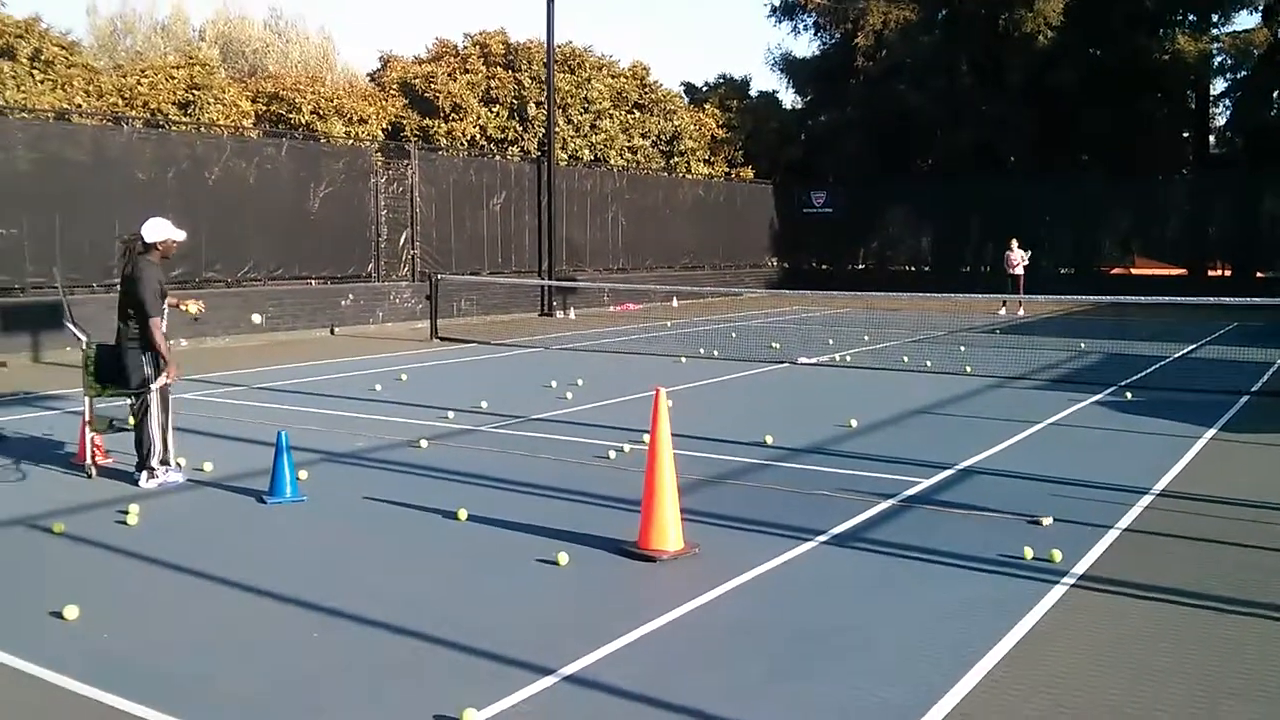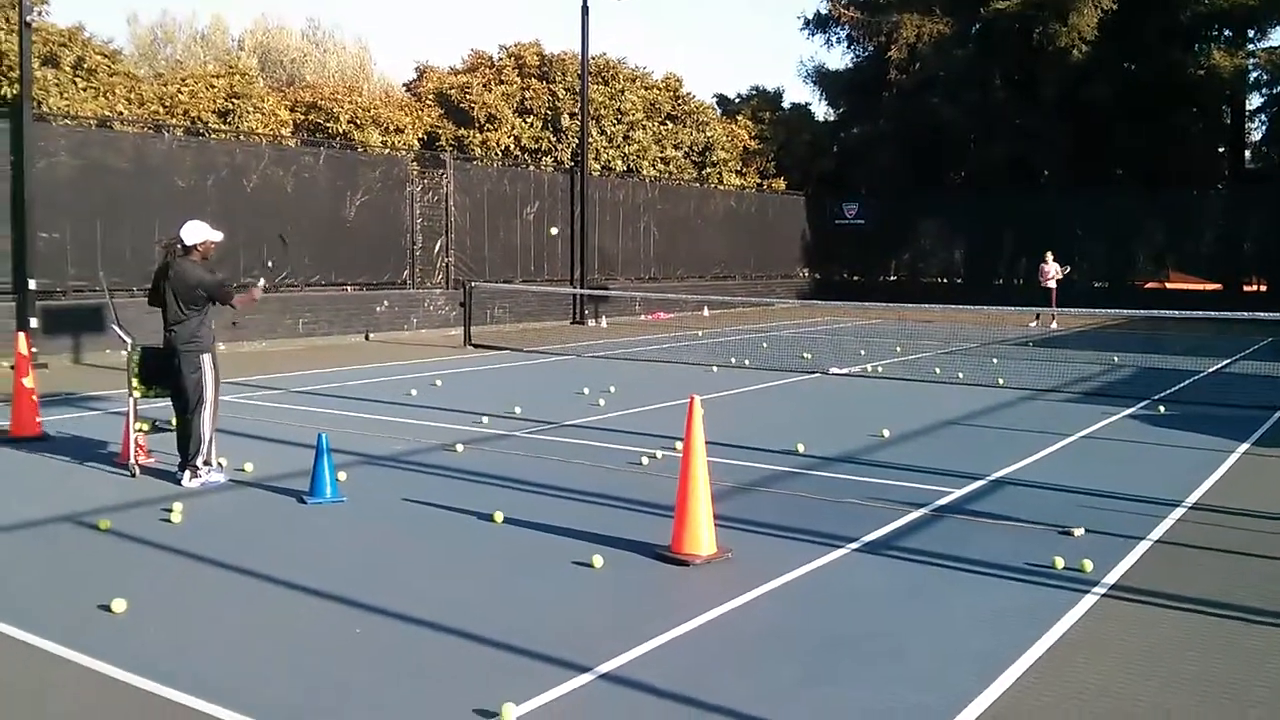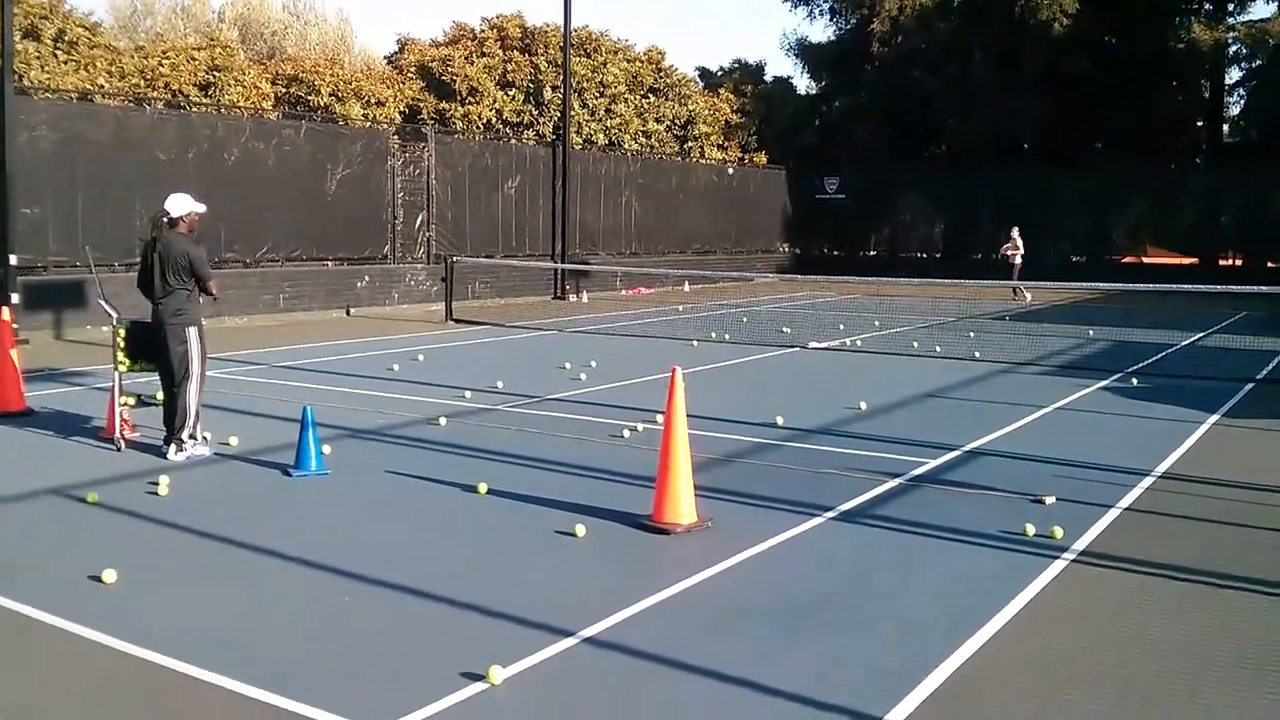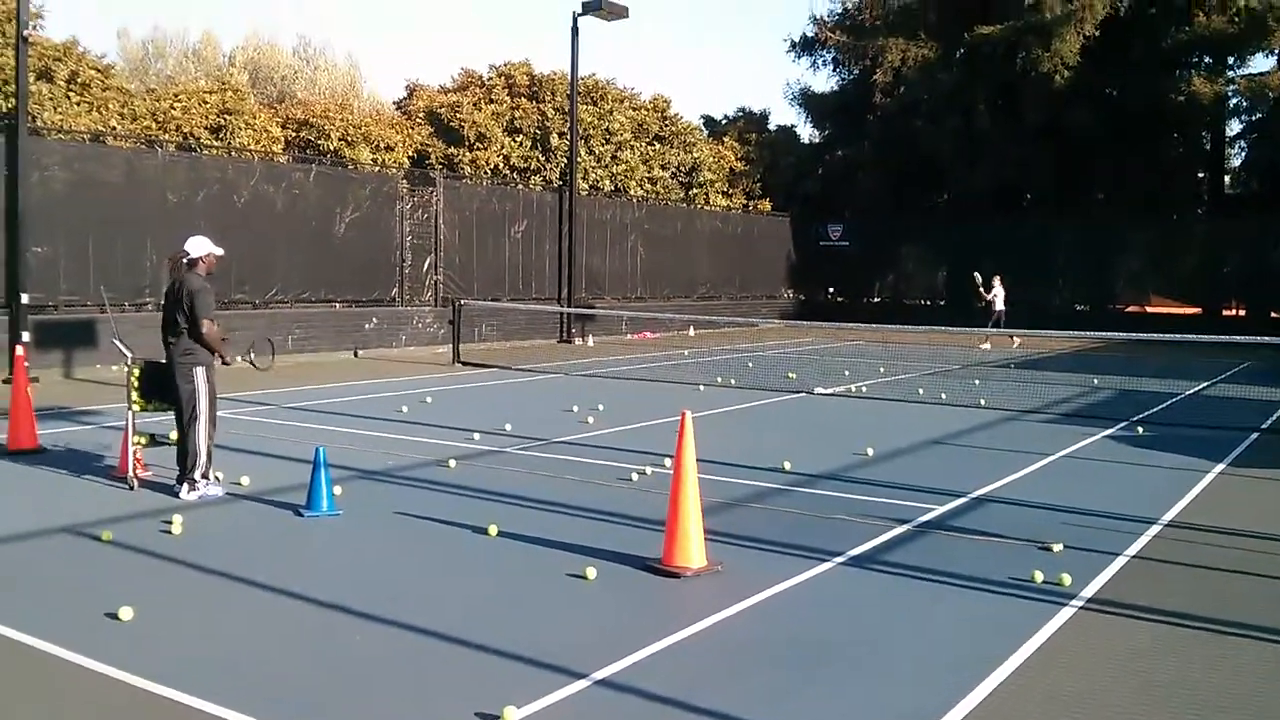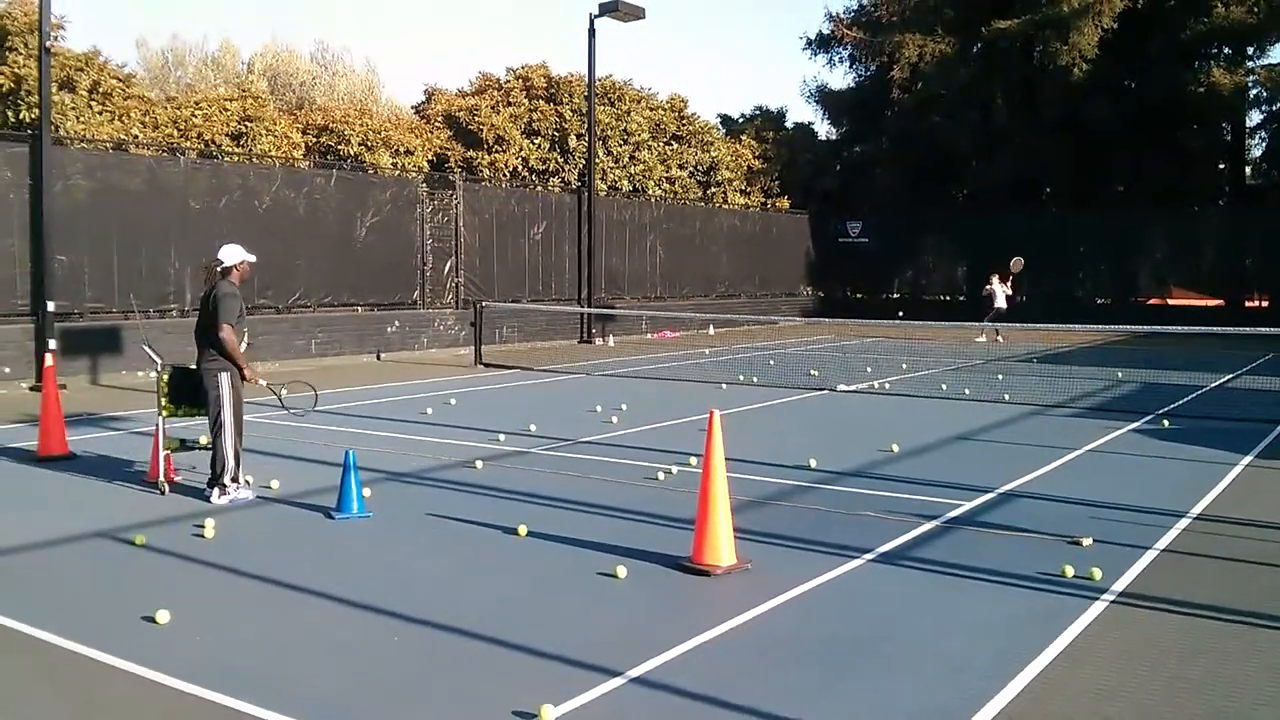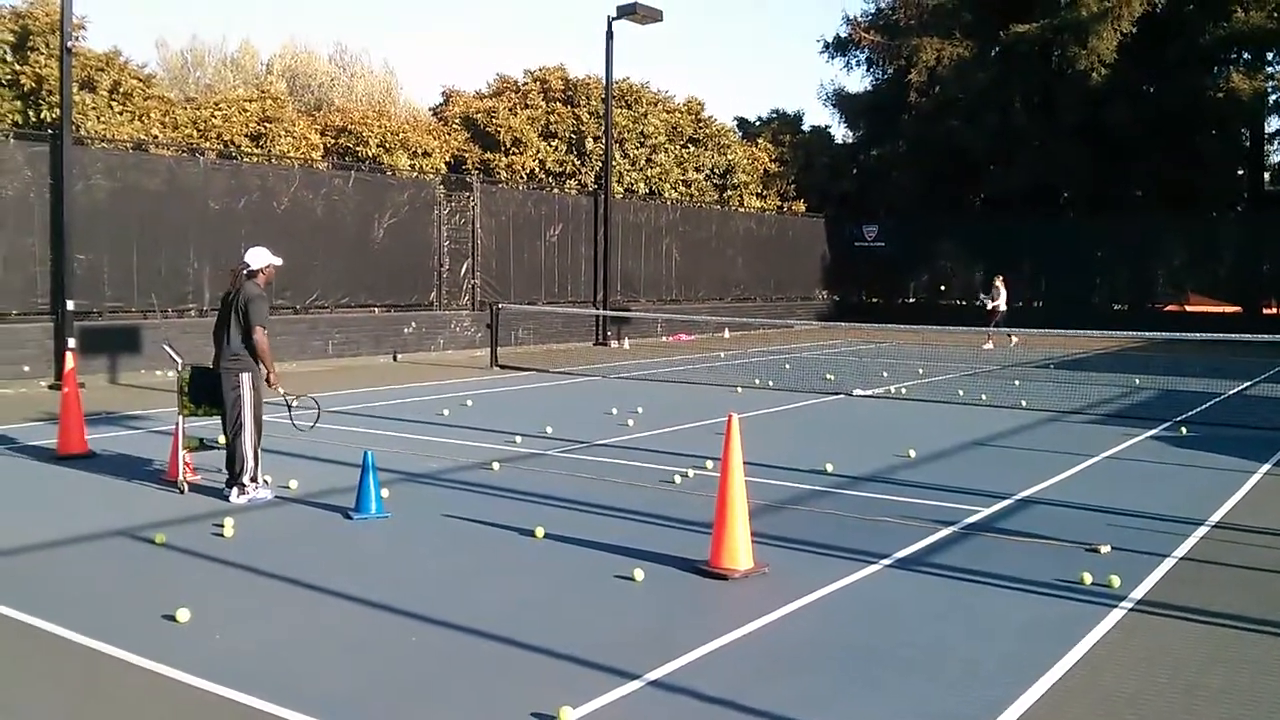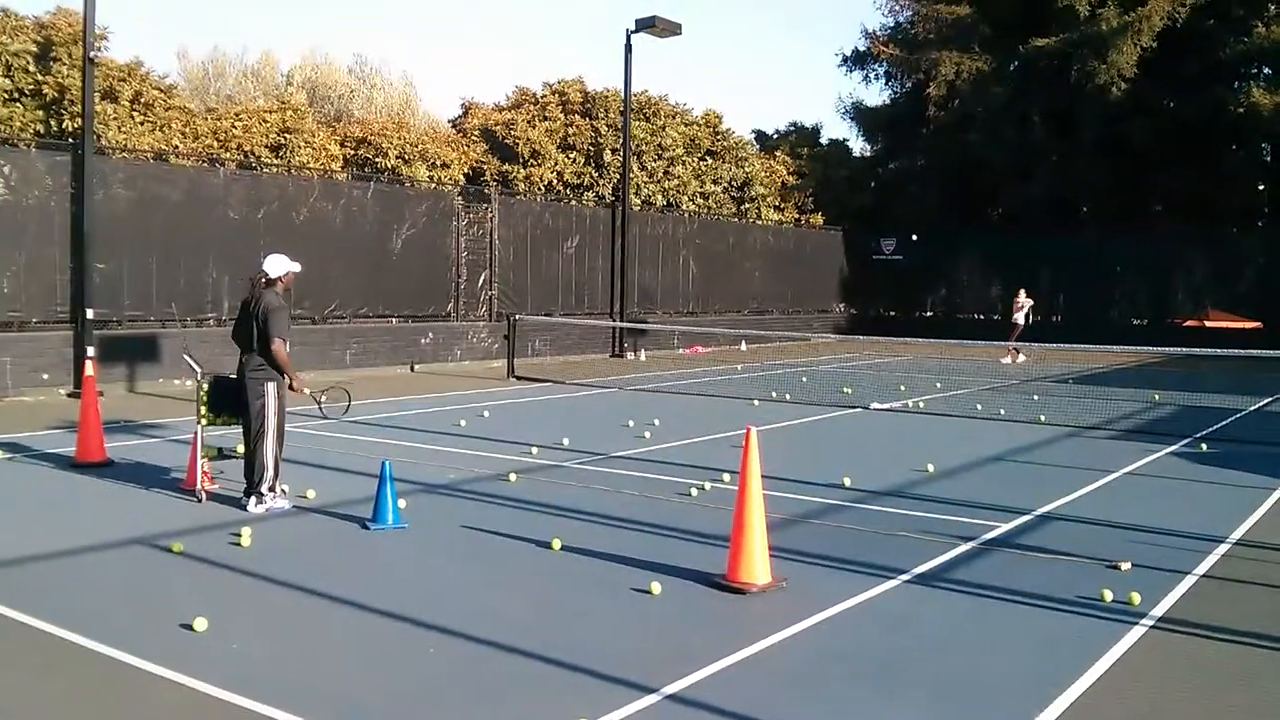
dt=0.4s
person 1, frame 1
left shoulder: (140, 264)
right shoulder: (147, 275)
right elbow: (154, 324)
left wrist: (176, 302)
right wrist: (169, 362)
left hip: (138, 347)
right hip: (143, 349)
left knee: (148, 407)
right knee: (154, 408)
left ankle: (150, 463)
right ankle: (152, 471)
person 1, frame 2
left shoulder: (166, 269)
right shoulder: (202, 276)
left elbow: (153, 300)
right elbow: (236, 301)
right wrist: (254, 293)
left hip: (175, 347)
right hip: (198, 350)
left knee: (185, 409)
right knee: (203, 408)
left ankle: (188, 462)
right ankle: (195, 470)
person 1, frame 3
left shoulder: (153, 244)
right shoulder: (190, 247)
left elbow: (143, 284)
right elbow: (211, 288)
right wrist: (197, 289)
left hip: (162, 321)
right hip: (185, 323)
left knee: (172, 383)
right knee: (189, 382)
left ankle: (174, 437)
right ankle: (181, 444)
person 1, frame 4
left shoulder: (176, 285)
right shoulder: (201, 287)
left elbow: (166, 327)
right elbow: (206, 329)
right wrist: (224, 353)
left hip: (179, 361)
right hip: (195, 363)
left knee: (188, 422)
right knee: (201, 423)
left ankle: (187, 477)
right ankle: (194, 483)
person 1, frame 5
left shoulder: (213, 291)
right shoulder: (229, 293)
left elbow: (200, 332)
right elbow: (225, 333)
right wrist: (245, 366)
left hip: (211, 367)
right hip: (223, 369)
left knee: (223, 427)
right knee: (228, 428)
left ankle: (219, 481)
right ankle: (224, 488)
person 1, frame 6
left shoulder: (232, 293)
right shoulder: (257, 295)
left elbow: (218, 331)
right elbow: (258, 336)
right wrist: (271, 369)
left hip: (225, 366)
right hip: (242, 369)
left knee: (236, 427)
right knee: (247, 428)
left ankle: (237, 480)
right ankle: (244, 486)
person 1, frame 7
left shoulder: (251, 300)
right shoulder: (276, 305)
left elbow: (237, 335)
right elbow: (276, 346)
right wrist: (293, 376)
left hip: (249, 375)
right hip: (266, 378)
left knee: (255, 435)
right knee: (268, 437)
left ankle: (254, 490)
right ankle: (262, 496)
